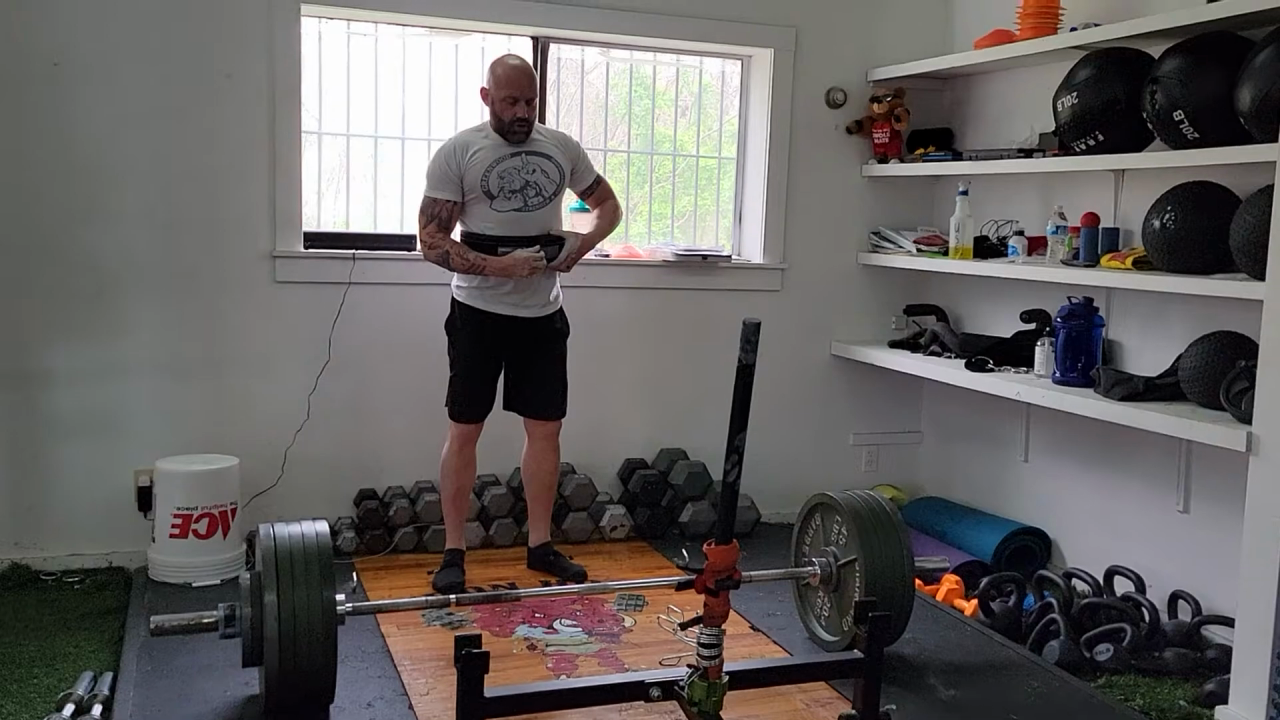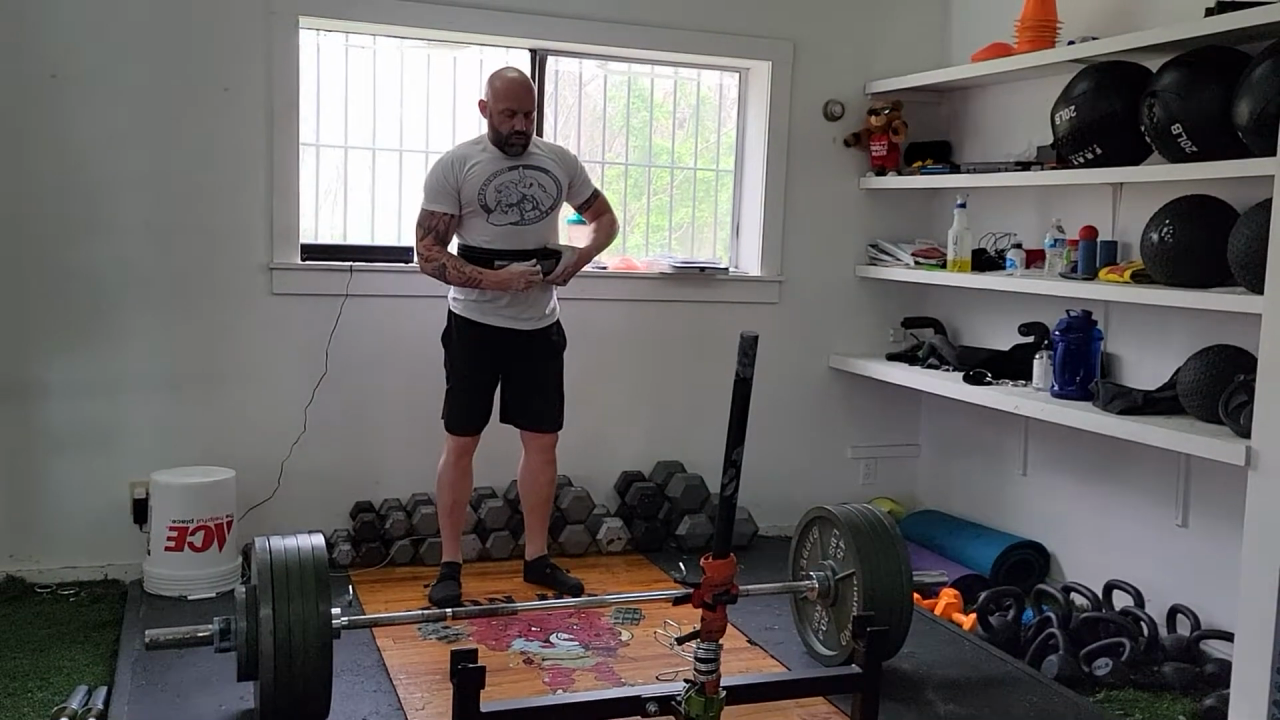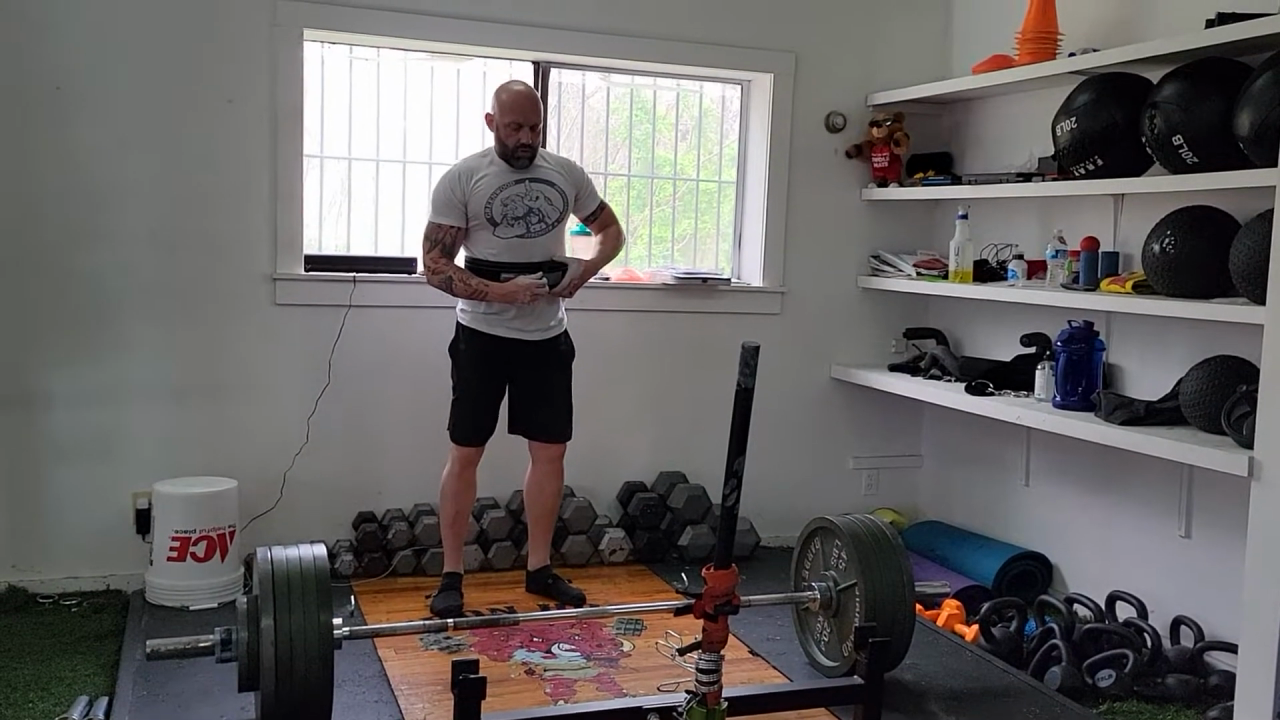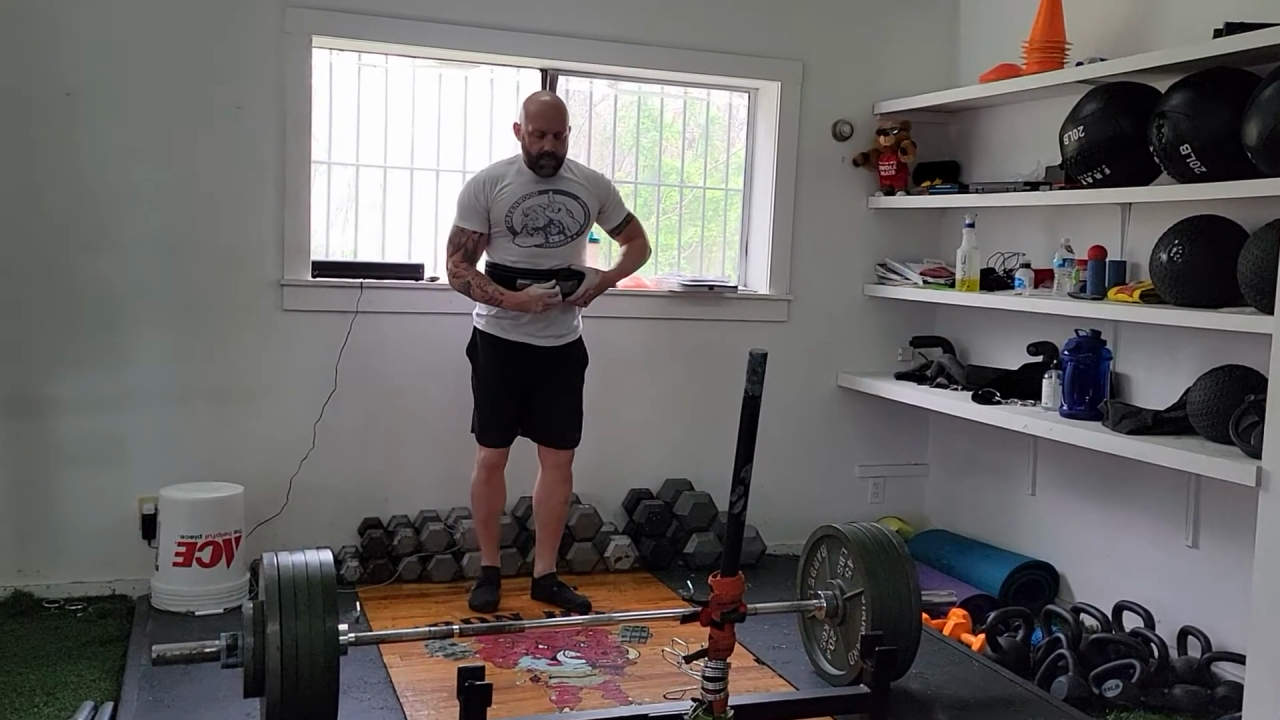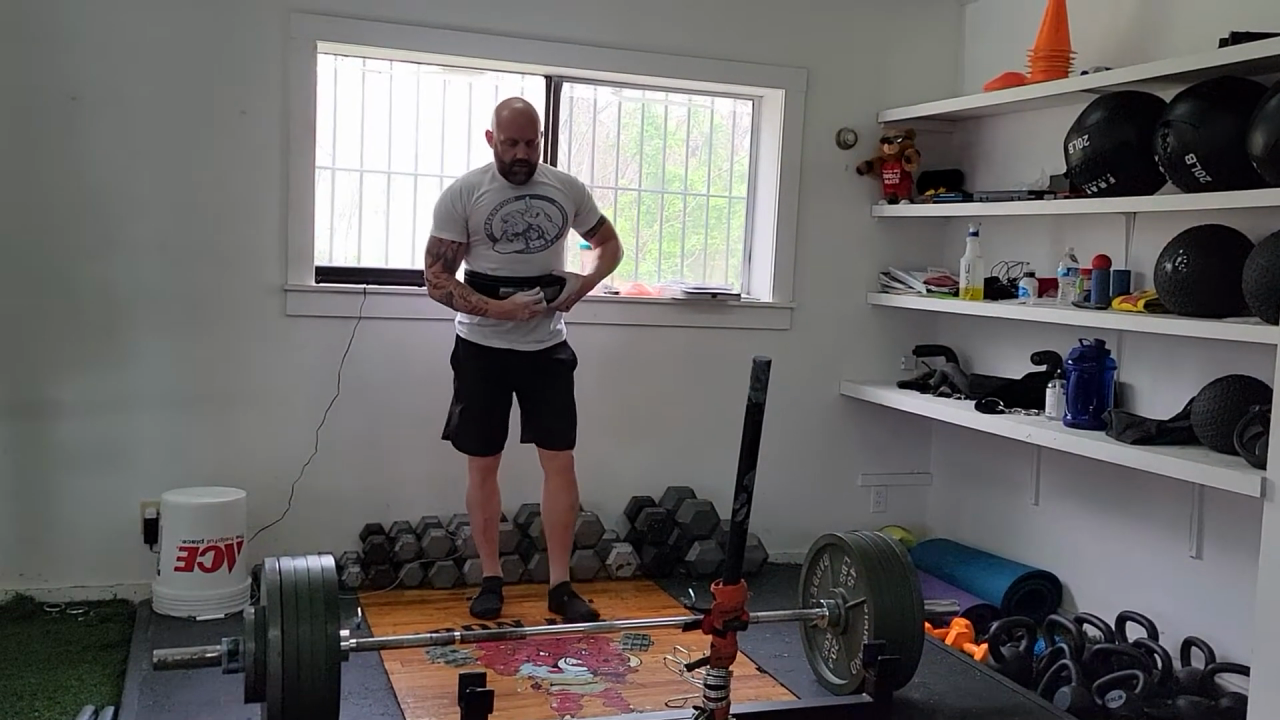
dt=0.5s
person 1, frame 1
left shoulder: (562, 147)
right shoulder: (457, 153)
left elbow: (608, 203)
right elbow: (432, 241)
left wrist: (584, 242)
right wrist: (498, 267)
left hip: (543, 313)
right hip: (479, 312)
left knee: (545, 429)
right knee: (464, 430)
left ankle: (540, 545)
right ankle: (454, 552)
person 1, frame 2
left shoulder: (560, 161)
right shoulder: (455, 165)
left elbow: (606, 217)
right elbow: (429, 253)
left wrist: (581, 256)
right wrist: (494, 280)
left hip: (540, 325)
right hip: (476, 325)
left knee: (542, 441)
right knee: (461, 443)
left ankle: (537, 558)
right ankle: (450, 564)
person 1, frame 3
left shoulder: (567, 173)
right shoulder: (462, 179)
left elbow: (612, 229)
right elbow: (436, 265)
left wrist: (587, 268)
right wrist: (500, 293)
left hip: (548, 337)
right hip: (484, 335)
left knee: (549, 452)
right knee: (465, 453)
left ankle: (540, 568)
right ankle: (451, 575)
person 1, frame 4
left shoulder: (593, 186)
right shoulder: (486, 184)
left elbow: (638, 243)
right elbow: (457, 267)
left wrist: (602, 281)
right wrist: (513, 300)
left hip: (561, 344)
right hip: (498, 339)
left knee: (558, 459)
right knee: (491, 457)
left ankle: (545, 574)
right ankle: (489, 570)
person 1, frame 5
left shoulder: (567, 188)
right shoulder: (462, 194)
left elbow: (610, 244)
right elbow: (437, 279)
left wrist: (584, 284)
right wrist: (498, 309)
left hip: (547, 348)
right hip: (483, 348)
left knee: (560, 463)
right knee: (483, 464)
left ankle: (560, 585)
right ankle: (491, 579)
